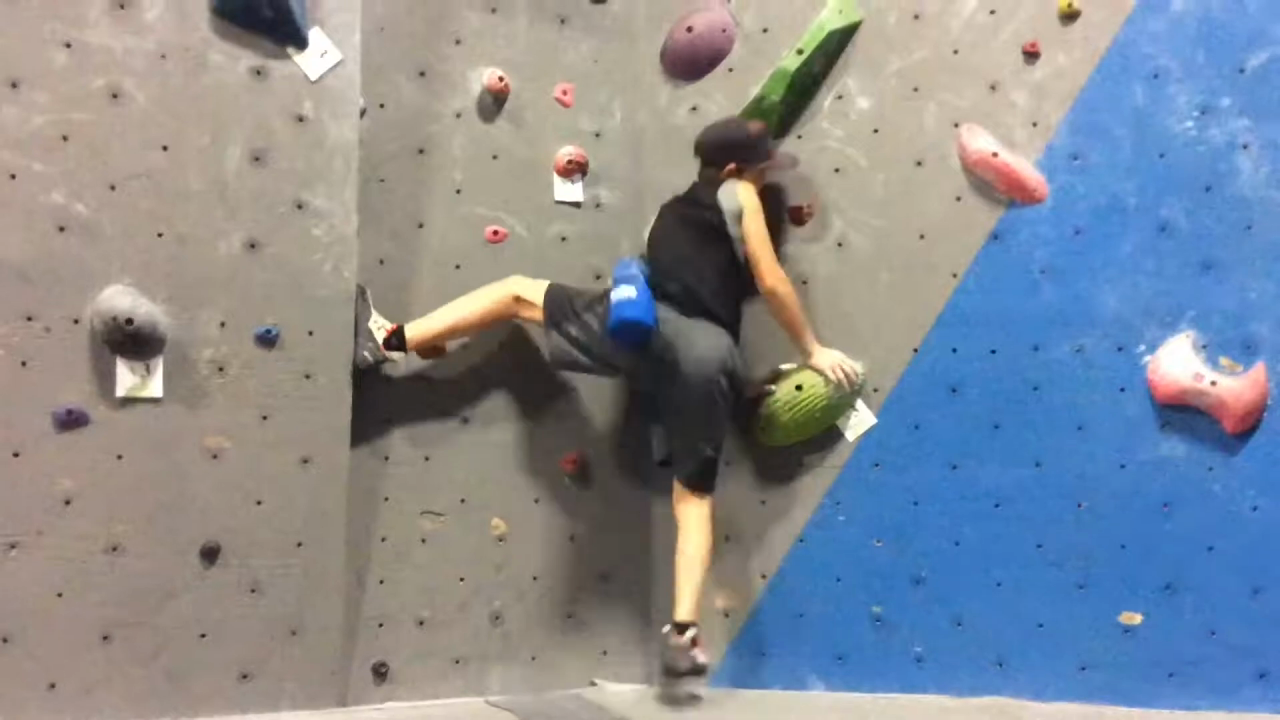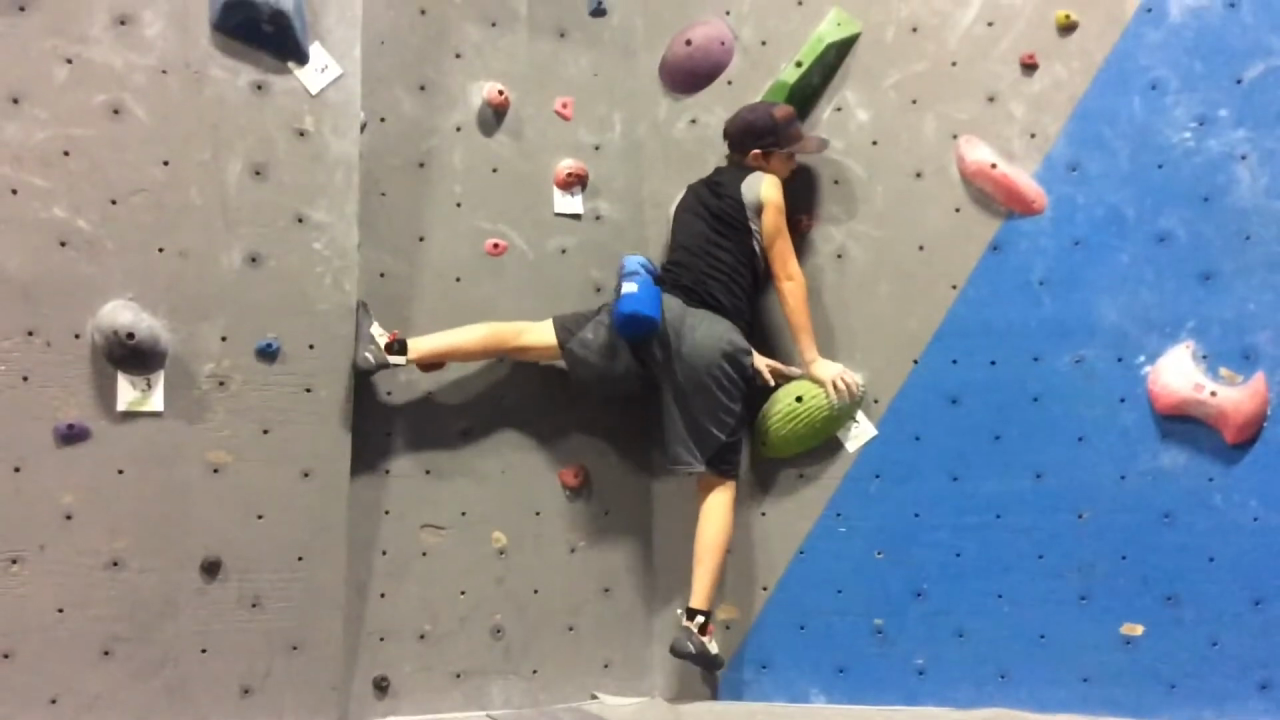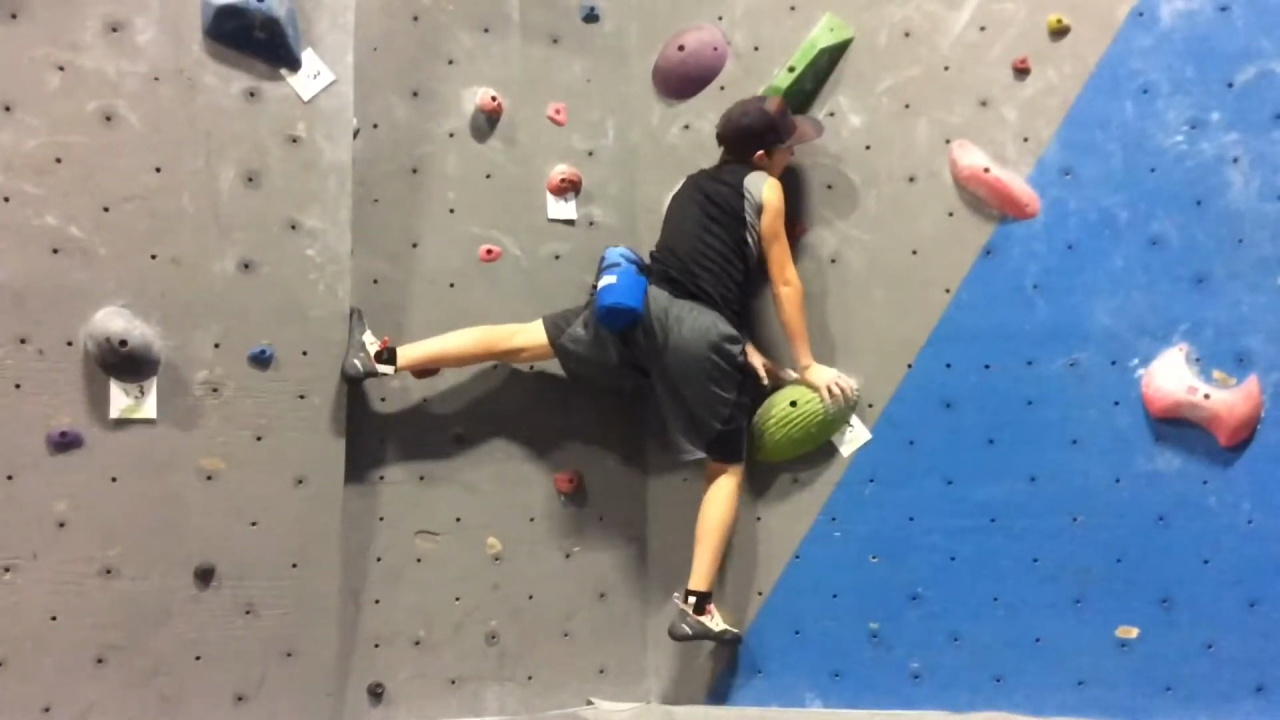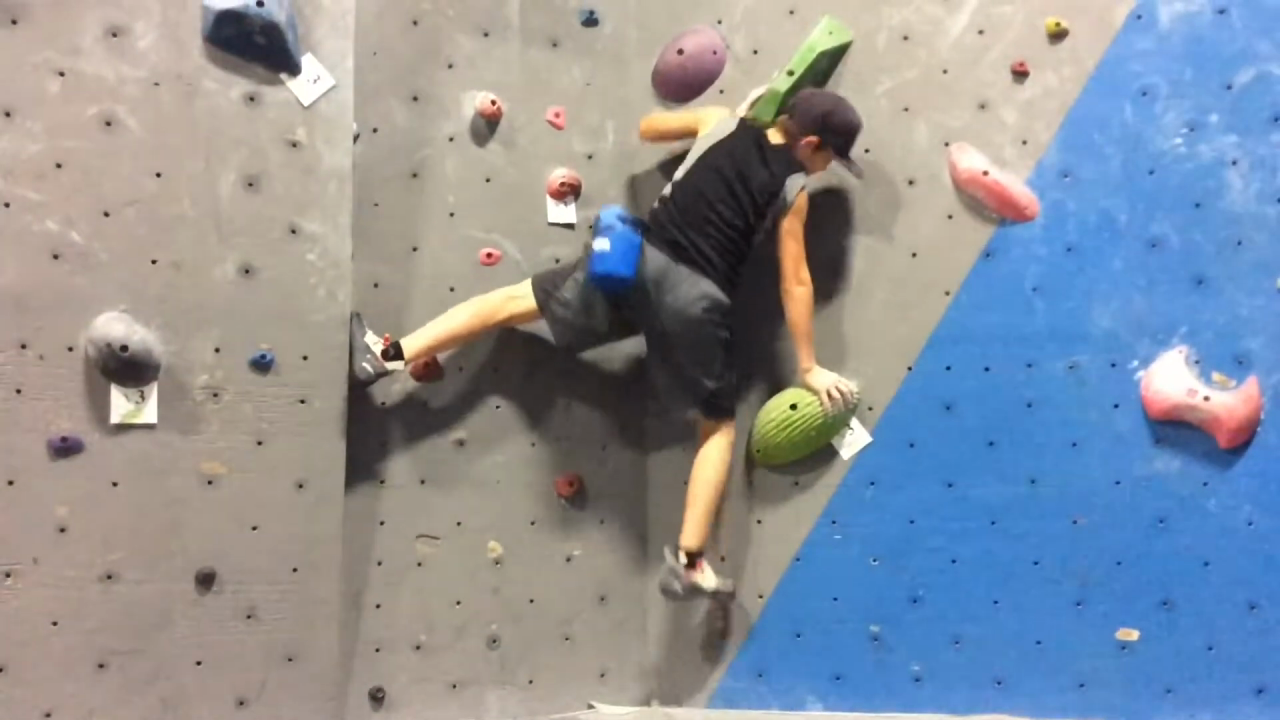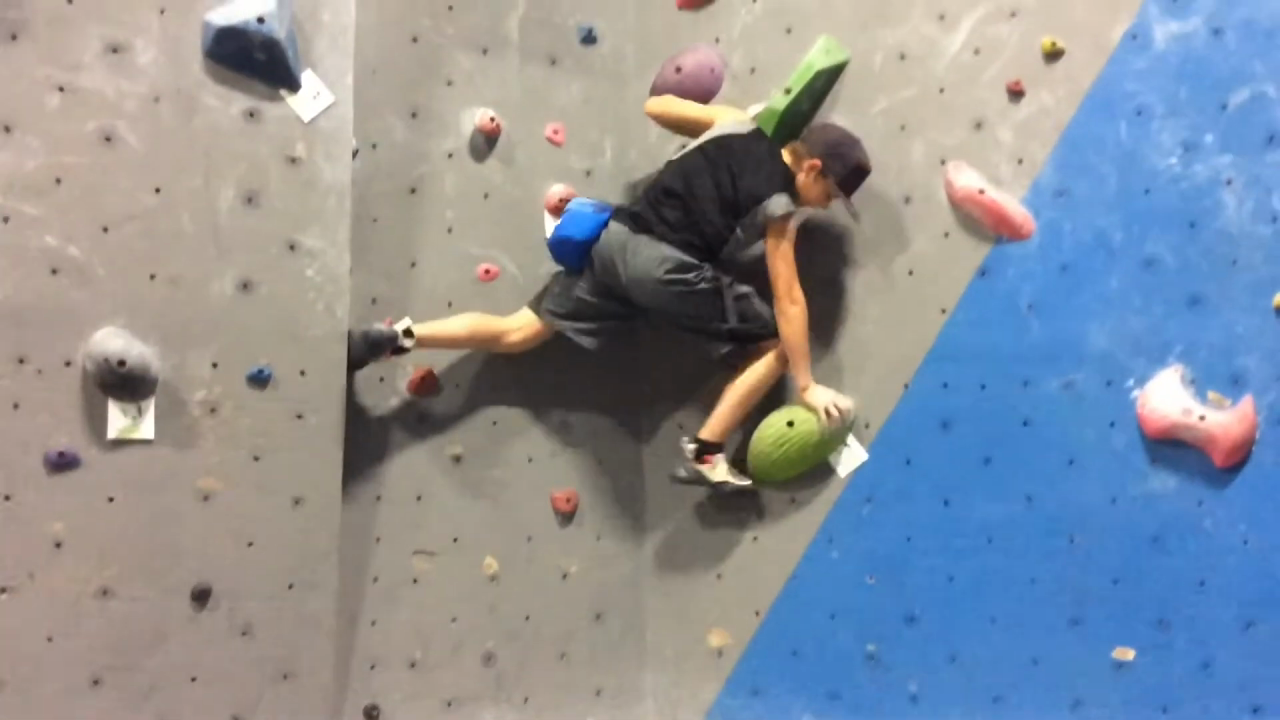
dt=1s
person 1, frame 1
left shoulder: (668, 213)
right shoulder: (740, 196)
right elbow: (770, 283)
left wrist: (735, 381)
right wrist: (813, 350)
right hip: (708, 353)
left knee: (518, 291)
right knee: (694, 498)
left ankle: (389, 338)
right ankle: (683, 634)
person 1, frame 2
left shoulder: (695, 193)
right shoulder: (764, 188)
right elbow: (788, 278)
left wrist: (743, 353)
right wrist: (812, 360)
left hip: (657, 311)
right hip: (711, 342)
left knee: (524, 337)
right knee: (718, 484)
left ankle: (391, 347)
right ankle: (696, 624)
person 1, frame 3
left shoulder: (694, 184)
right shoulder: (765, 188)
right elbow: (784, 283)
left wrist: (743, 349)
right wrist: (807, 365)
left hip: (644, 303)
right hip: (704, 337)
left knee: (519, 339)
right knee: (726, 472)
left ankle: (380, 356)
right ankle: (696, 606)
person 1, frame 4
left shoulder: (723, 123)
right shoulder: (793, 188)
left elbow: (647, 127)
right elbow: (795, 284)
right wrist: (809, 369)
left hip: (638, 260)
right hip: (696, 300)
left knee: (511, 301)
right knee: (719, 428)
left ankle: (387, 354)
right ankle: (689, 558)
person 1, frame 5
left shoulder: (737, 125)
right shoulder: (780, 206)
left elbow: (654, 106)
right elbow: (789, 302)
right wrist: (806, 385)
left hip: (612, 239)
right hip: (664, 269)
left knee: (515, 332)
right knee: (774, 343)
left ankle: (396, 336)
right ankle: (706, 451)
